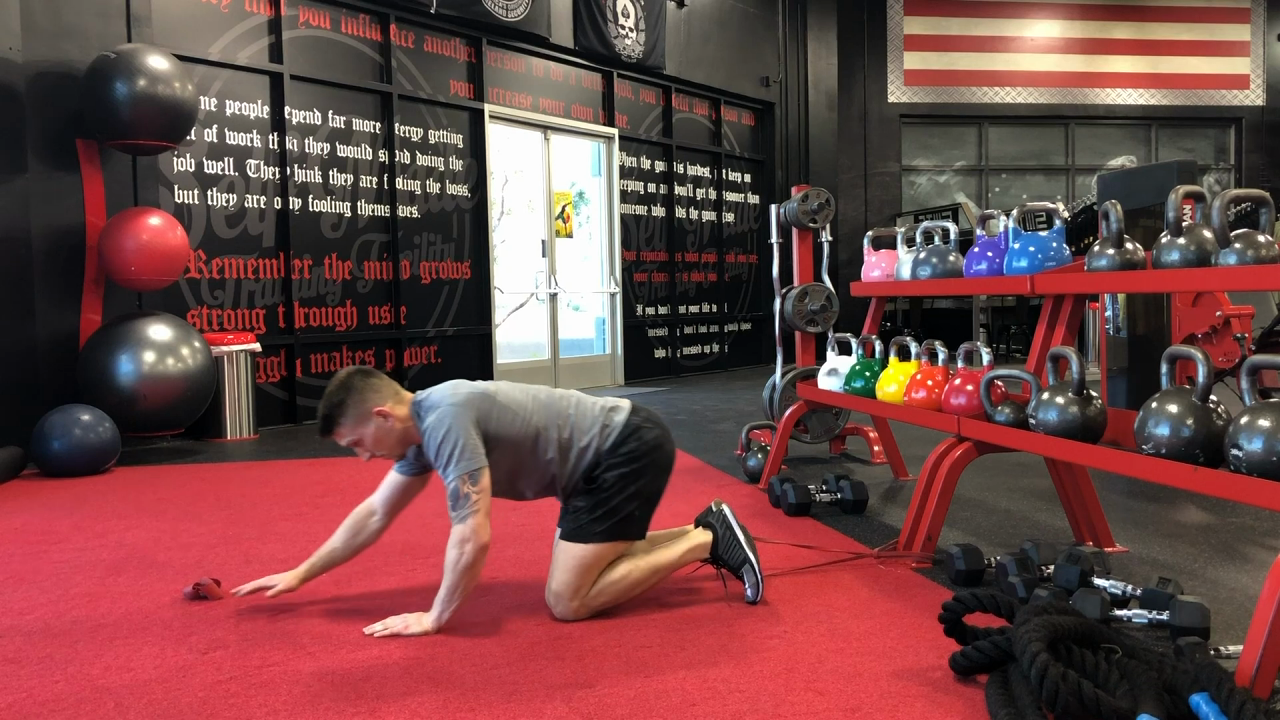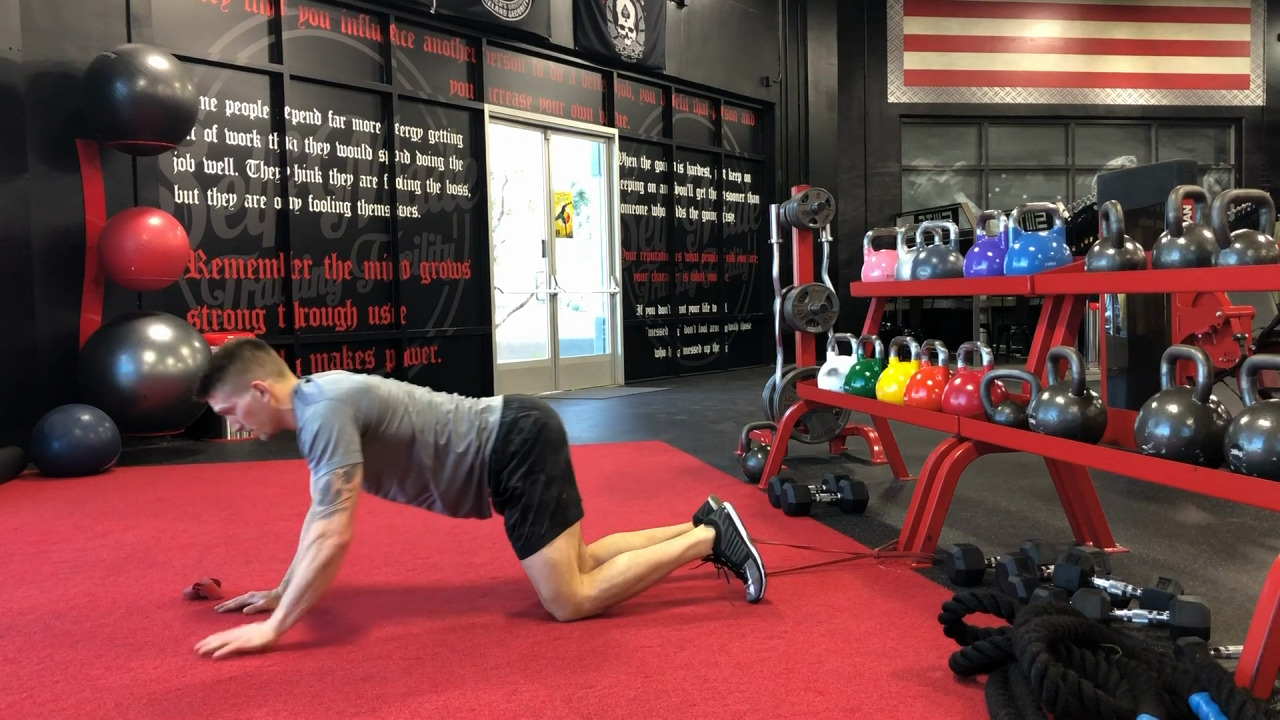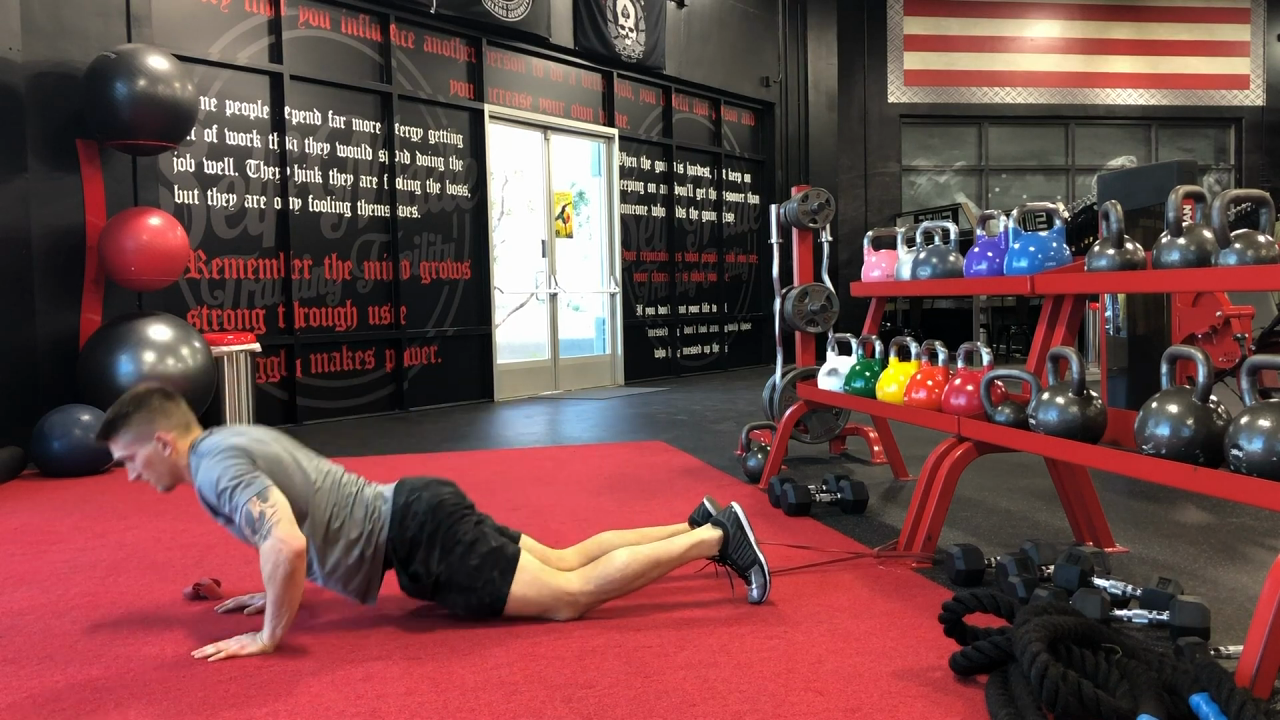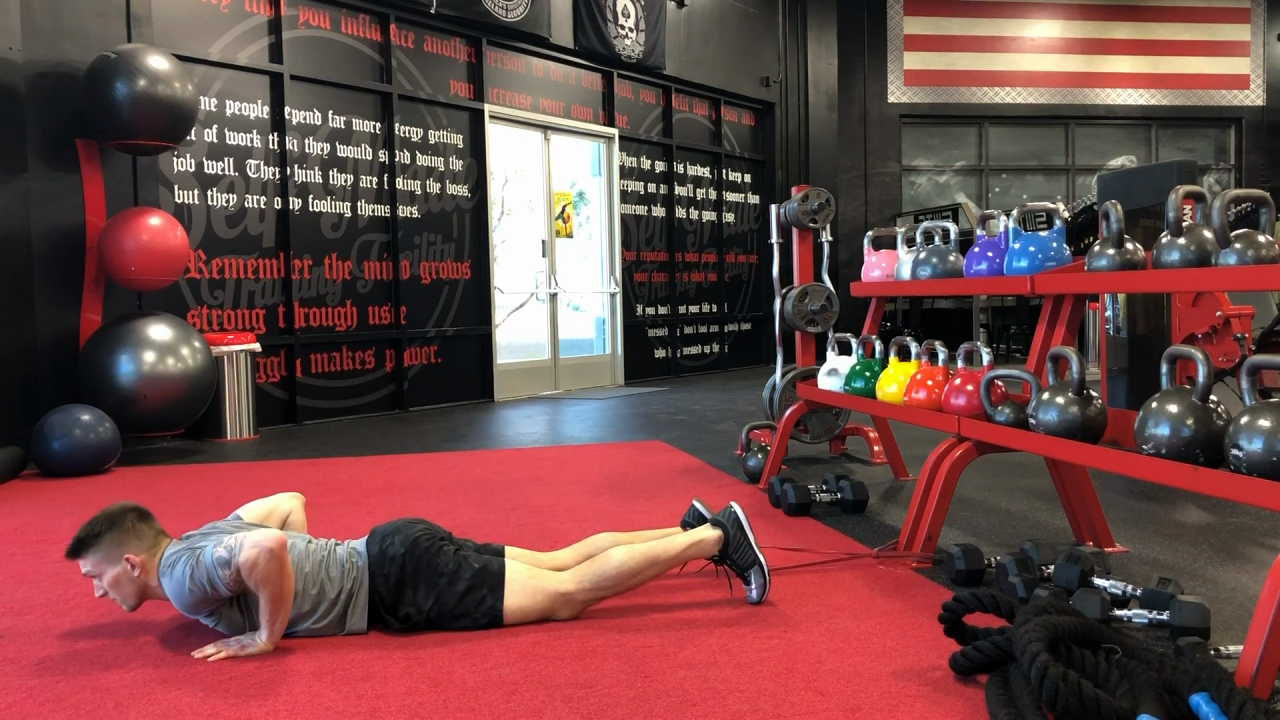
dt=0.7s
person 1, frame 1
left shoulder: (445, 420)
right shoulder: (424, 425)
left elbow: (473, 536)
right elbow: (374, 514)
left wrist: (436, 618)
right wrist: (299, 574)
left hip: (629, 449)
right hip: (615, 446)
left knee: (568, 601)
right knee: (579, 571)
left ankle: (708, 542)
right ankle: (703, 531)
person 1, frame 2
left shoulder: (323, 413)
right shoulder: (318, 401)
left elbow: (332, 537)
right elbow: (320, 514)
left wrist: (275, 626)
right wrist: (279, 594)
left hip: (516, 445)
right hip: (516, 437)
left knee: (569, 601)
right knee: (575, 570)
left ankle: (708, 539)
right ankle: (702, 527)
person 1, frame 3
left shoulder: (212, 466)
right shoulder: (234, 441)
left elbow: (289, 546)
left wrist: (270, 634)
right wrist: (275, 591)
left hip: (418, 536)
right hip: (415, 513)
left knee: (574, 594)
right knee: (569, 564)
left ankle: (714, 541)
right ankle: (702, 525)
person 1, frame 4
left shoulder: (183, 576)
right shoulder: (205, 540)
left elbow: (266, 548)
right elbow: (290, 500)
left wrist: (269, 634)
left hip: (400, 580)
right hip: (398, 553)
left knee: (569, 594)
right knee: (562, 563)
left ankle: (712, 538)
right ankle: (695, 530)
